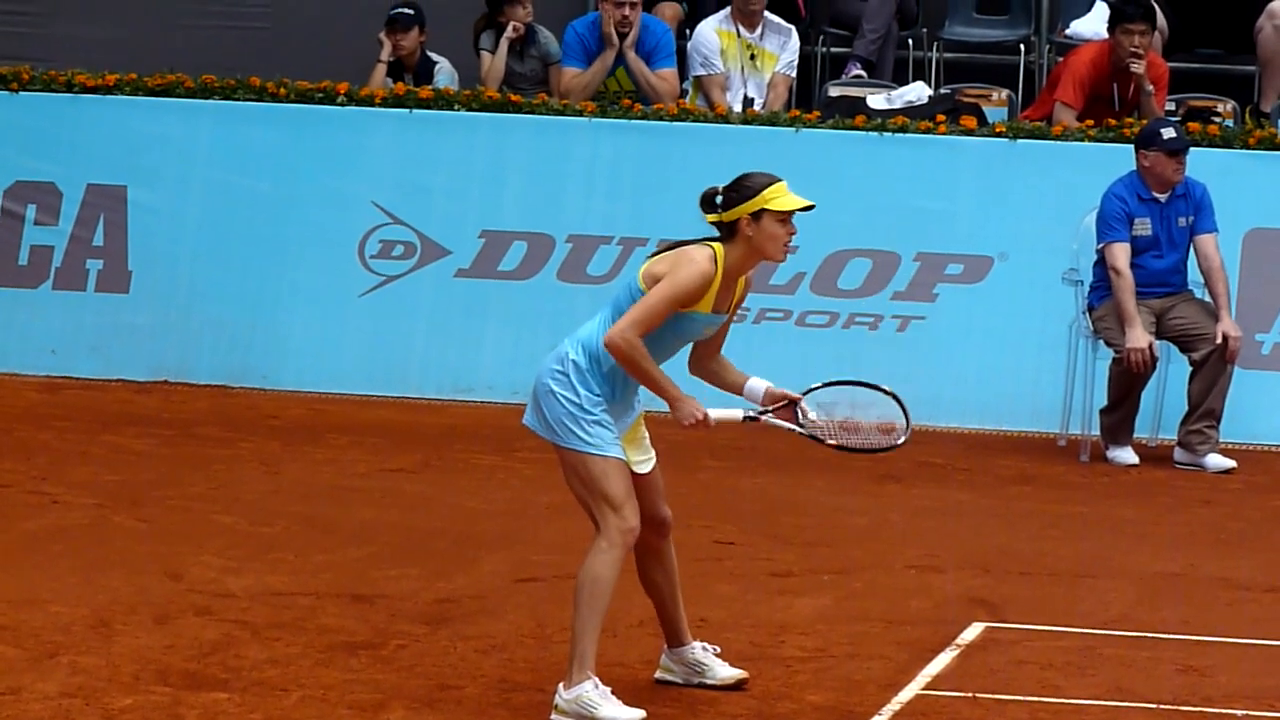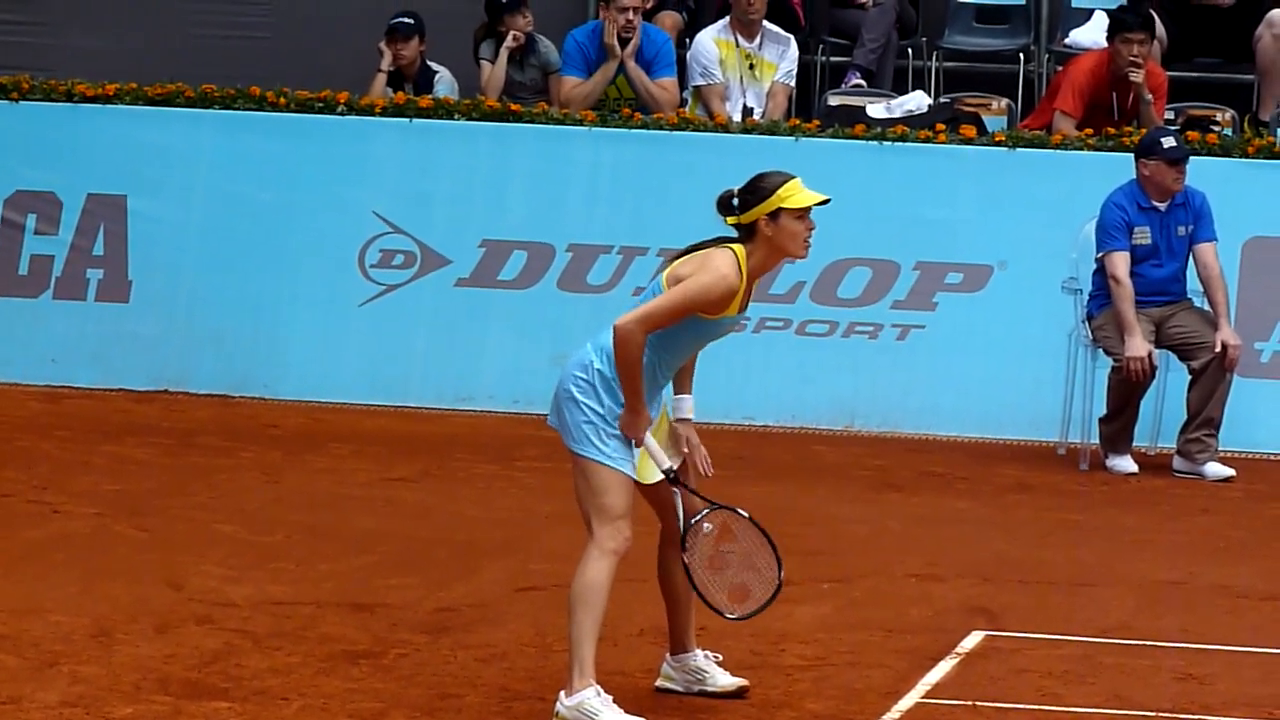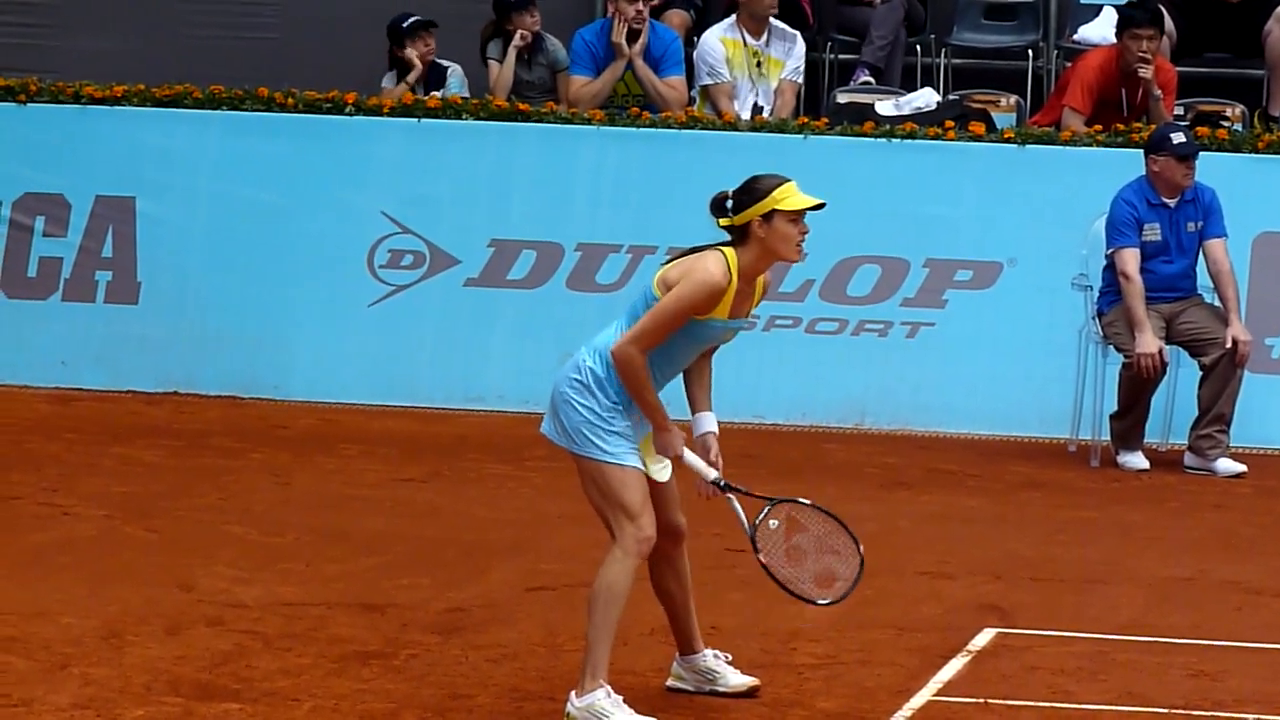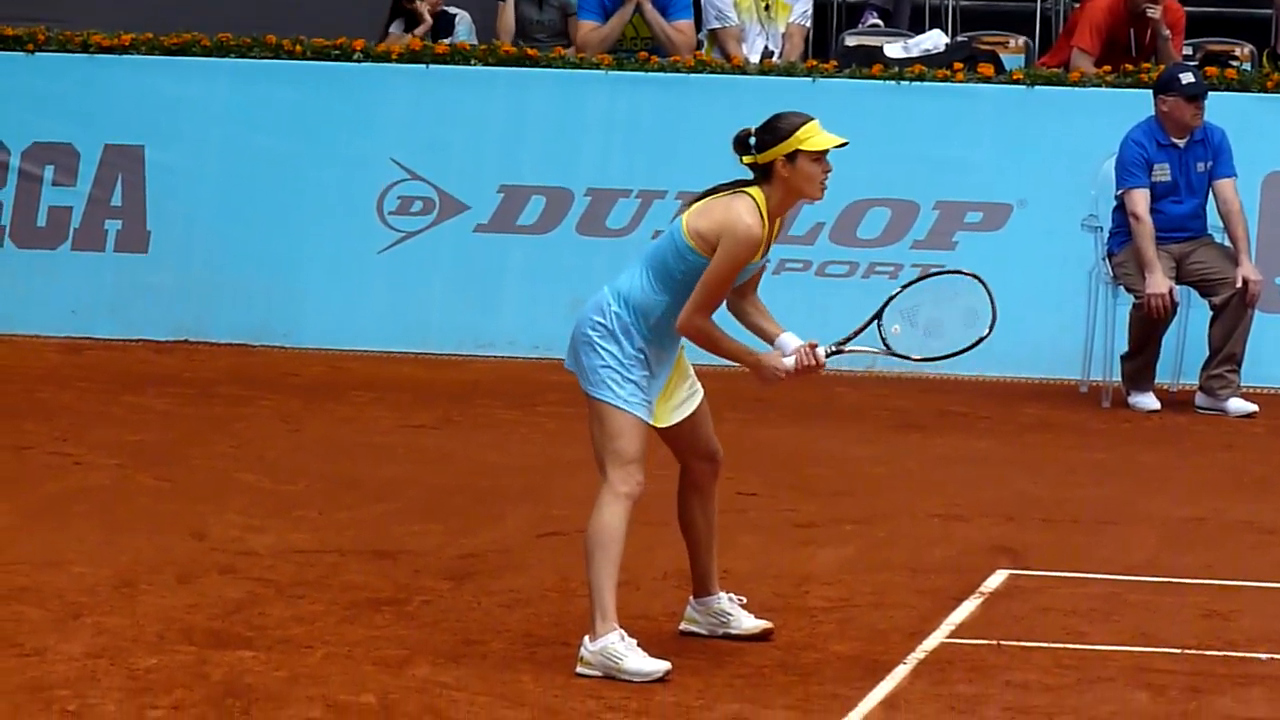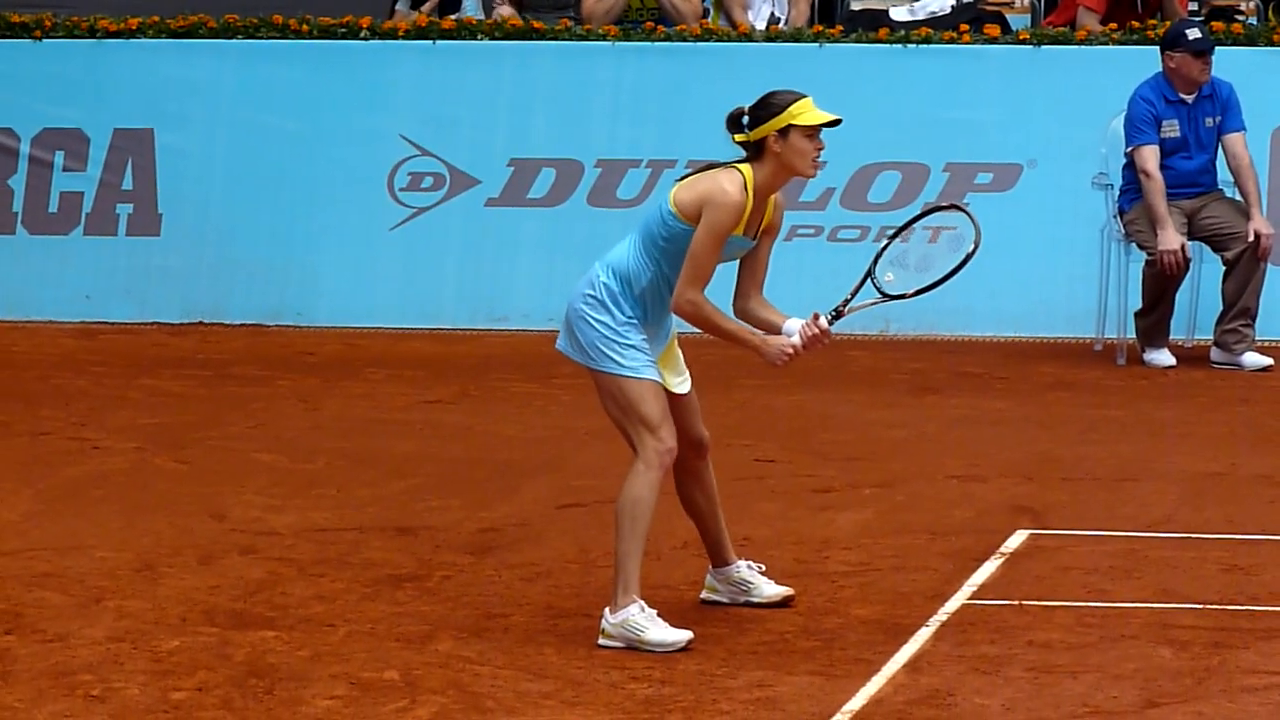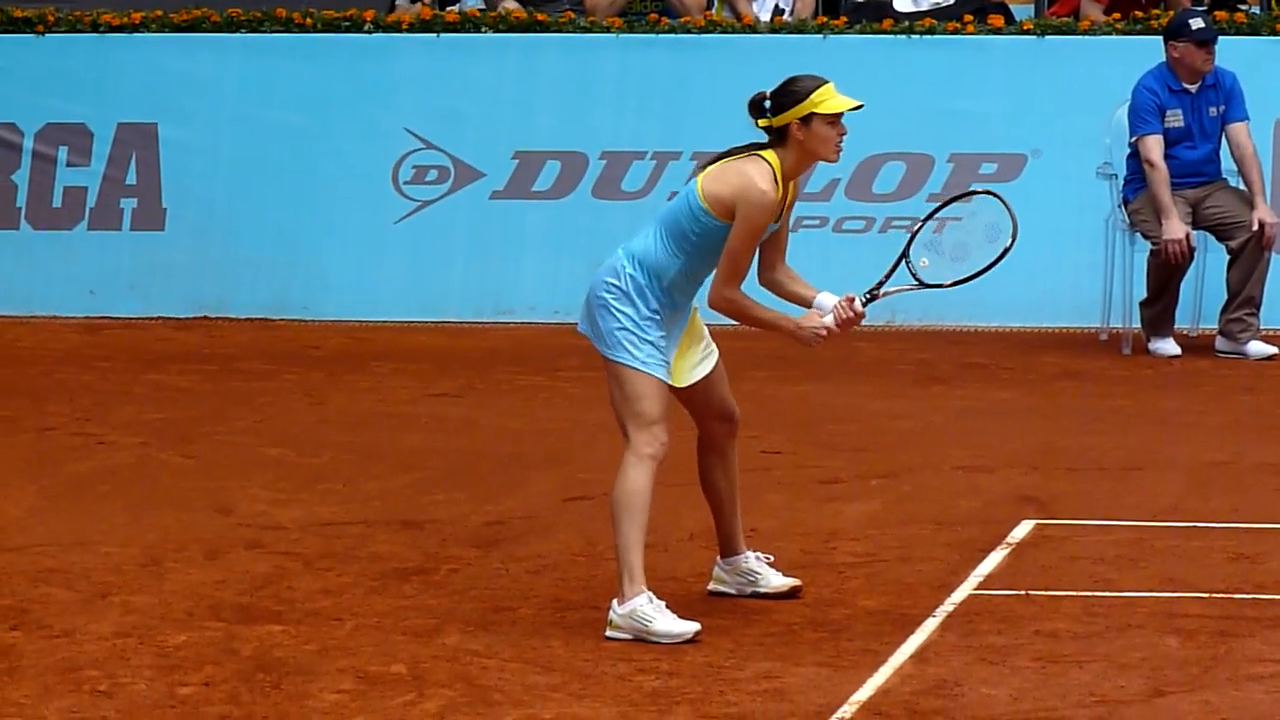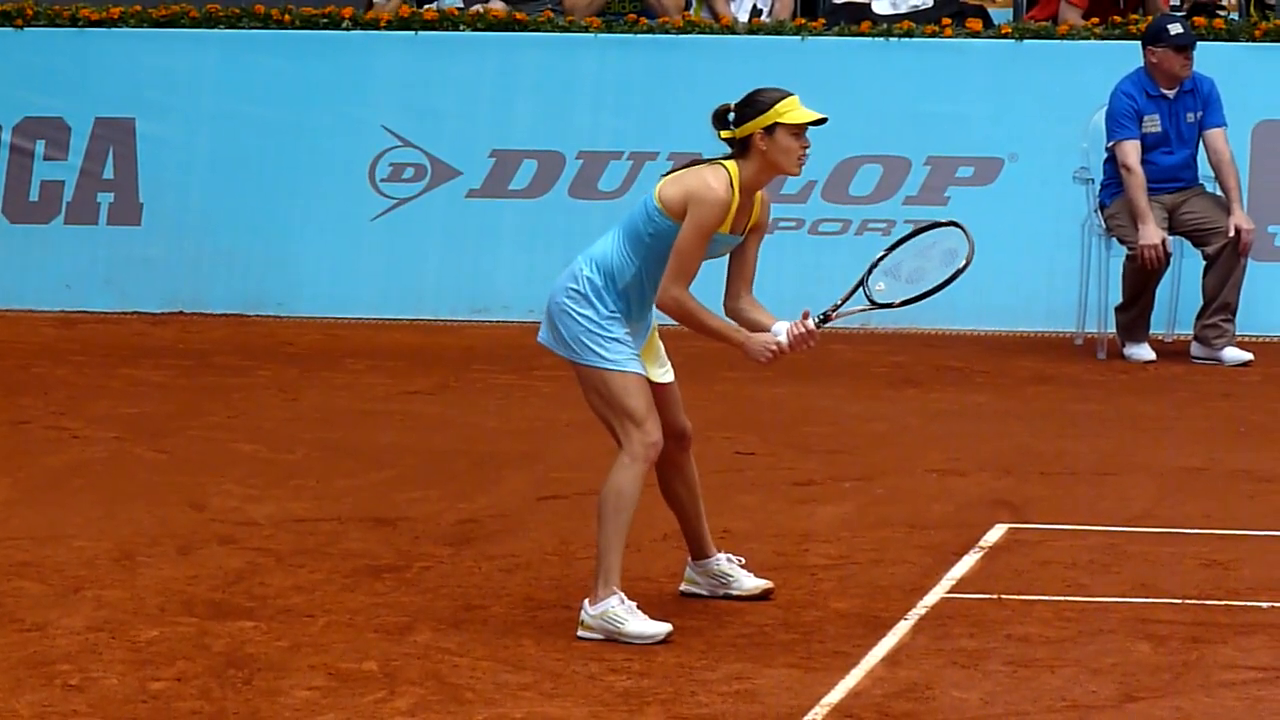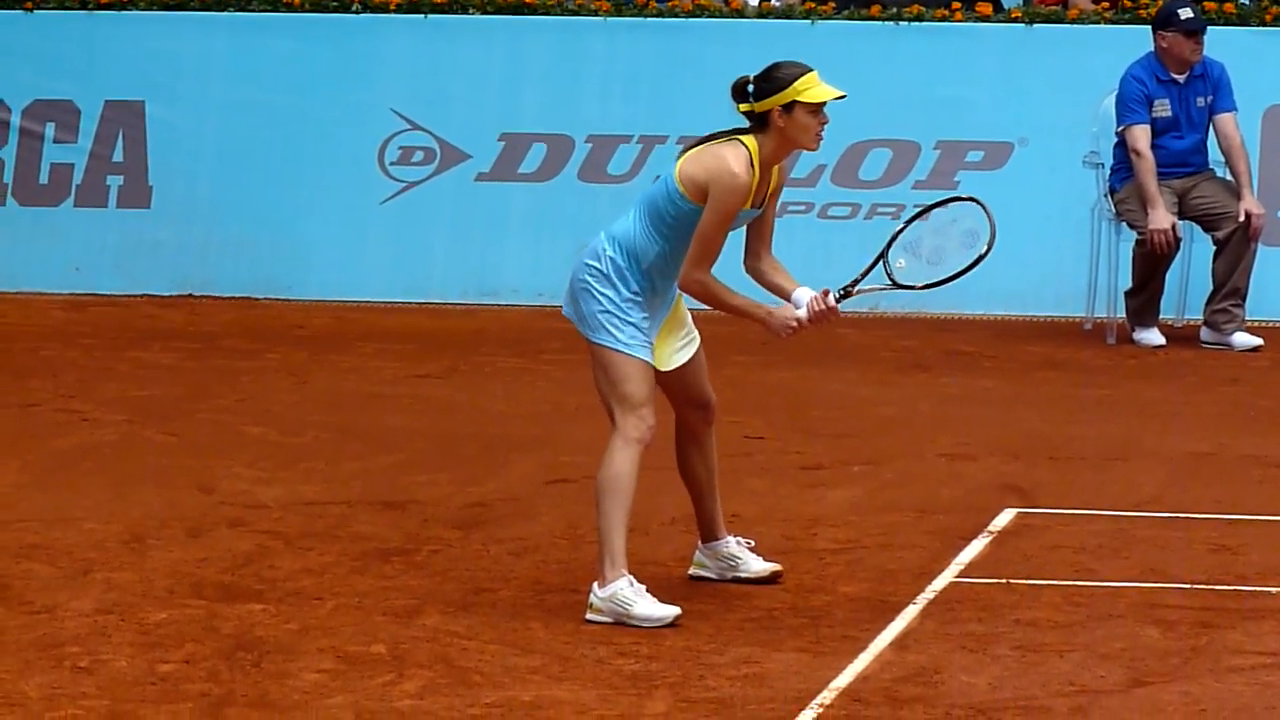
dt=0.5s
person 1, frame 1
left shoulder: (737, 281)
right shoulder: (699, 266)
left elbow: (705, 360)
right elbow: (620, 339)
left wrist: (760, 391)
right wrist: (678, 400)
left hip: (617, 399)
right hip: (577, 388)
left knee: (656, 524)
right knee: (621, 528)
left ankle: (680, 653)
person 1, frame 2
left shoulder: (746, 268)
right shoulder: (724, 274)
right elbow: (628, 327)
left wrist: (682, 416)
right wrist: (636, 409)
left hip: (637, 399)
right hip: (600, 392)
left knee: (684, 522)
right knee: (611, 537)
left ankle: (683, 661)
person 1, frame 3
left shoulder: (755, 284)
right shoulder: (712, 275)
right elbow: (626, 350)
left wrist: (705, 427)
right wrist: (664, 429)
left hip: (631, 404)
right hip: (595, 396)
left knee: (670, 532)
right knee: (636, 537)
left ankle: (692, 662)
person 1, frame 4
left shoulder: (769, 213)
right shoulder: (745, 223)
left elbow: (742, 297)
right elbow: (691, 320)
left wrist: (787, 343)
right wrist: (757, 361)
left hip: (656, 342)
right hip: (615, 336)
left knee: (704, 463)
right knee: (624, 481)
left ankle: (706, 604)
right ankle: (603, 639)
person 1, frame 5
left shoulder: (770, 210)
right shoulder: (728, 193)
left elbow: (747, 301)
right elbow: (687, 299)
left wrist: (794, 328)
right wrist: (760, 344)
left hip: (649, 320)
right hip: (608, 312)
left knee: (694, 446)
right knee: (658, 449)
left ankle: (726, 573)
right ankle: (623, 611)
person 1, frame 6
left shoulder: (783, 181)
right shoulder: (758, 188)
left elbow: (772, 271)
right elbow: (725, 296)
left wrist: (825, 303)
right wrist: (795, 327)
left hip: (670, 304)
right hip: (629, 299)
left knee: (721, 423)
right knee: (648, 442)
left ankle: (734, 563)
right ankle: (631, 602)
person 1, frame 7
left shoulder: (756, 207)
right shoulder: (714, 190)
left elbow: (738, 302)
right elbow: (672, 296)
left wrist: (782, 330)
right wrist: (745, 343)
left hip: (630, 312)
right hip: (589, 305)
left knee: (677, 437)
right knee: (643, 442)
left ankle: (705, 566)
right ankle: (602, 603)
person 1, frame 8
left shoulder: (771, 170)
right shoulder: (733, 172)
left elbow: (758, 259)
right elbow: (695, 277)
left wrist: (802, 297)
right wrist: (766, 316)
left hip: (655, 288)
right hip: (614, 284)
left knee: (698, 411)
right knee: (636, 425)
left ankle: (715, 547)
right ankle: (612, 584)
person 2, frame 1
left shoulder: (1196, 194)
right shoulder: (1118, 197)
left elbow: (1210, 258)
right elbow: (1119, 268)
left wrist: (1225, 316)
right wrist: (1133, 327)
left hip: (1175, 297)
right hip: (1118, 298)
left knee: (1221, 341)
right knee: (1138, 353)
left ankle: (1196, 444)
right ankle: (1117, 439)
person 2, frame 2
left shoulder: (1195, 202)
right shoulder: (1118, 206)
left elbow: (1209, 267)
right elbow: (1118, 276)
left wrist: (1224, 325)
right wrist: (1133, 336)
left hip: (1174, 306)
right hip: (1117, 307)
left knee: (1221, 350)
right knee: (1136, 361)
left ankle: (1195, 452)
right ankle: (1116, 448)
person 2, frame 3
left shoulder: (1205, 198)
right shoulder: (1128, 202)
left elbow: (1220, 263)
right elbow: (1128, 273)
left wrist: (1235, 320)
right wrist: (1144, 333)
left hip: (1184, 302)
right hip: (1127, 303)
left knee: (1231, 346)
right knee: (1148, 358)
left ankle: (1206, 449)
right ankle: (1127, 444)
person 2, frame 4
left shoulder: (1215, 138)
right shoulder: (1137, 142)
left elbow: (1229, 202)
right elbow: (1139, 214)
left wrist: (1245, 260)
right wrist: (1154, 273)
left hip: (1194, 242)
right hip: (1137, 244)
left knee: (1242, 285)
right knee: (1158, 299)
left ankle: (1217, 388)
right ankle: (1138, 384)
person 2, frame 5
left shoulder: (1223, 93)
right shoulder: (1145, 99)
left elbow: (1239, 156)
right elbow: (1149, 170)
left wrist: (1256, 215)
right wrist: (1165, 230)
left hip: (1205, 198)
right hip: (1149, 201)
left knee: (1254, 239)
right knee: (1171, 255)
left ankle: (1232, 344)
right ankle: (1153, 342)
person 2, frame 6
left shoulder: (1226, 82)
right shoulder: (1149, 89)
left elbow: (1242, 146)
right elbow: (1152, 160)
right wrist: (1170, 219)
left hip: (1209, 187)
right hip: (1153, 190)
right knee: (1175, 244)
left ankle: (1237, 333)
right ankle: (1158, 331)
person 2, frame 7
left shoulder: (1204, 89)
right shoulder: (1127, 94)
left elbow: (1220, 151)
right elbow: (1130, 165)
left wrist: (1237, 209)
right wrist: (1146, 224)
left hip: (1186, 192)
right hip: (1130, 195)
left knee: (1234, 235)
right knee: (1151, 250)
left ankle: (1212, 339)
right ankle: (1133, 336)
person 2, frame 8
left shoulder: (1214, 73)
right shoulder: (1137, 78)
left elbow: (1230, 136)
right elbow: (1139, 149)
left wrist: (1247, 194)
right wrist: (1156, 209)
left hip: (1196, 177)
right hip: (1139, 179)
left knee: (1243, 220)
right knee: (1160, 234)
left ankle: (1222, 324)
right ankle: (1143, 322)
